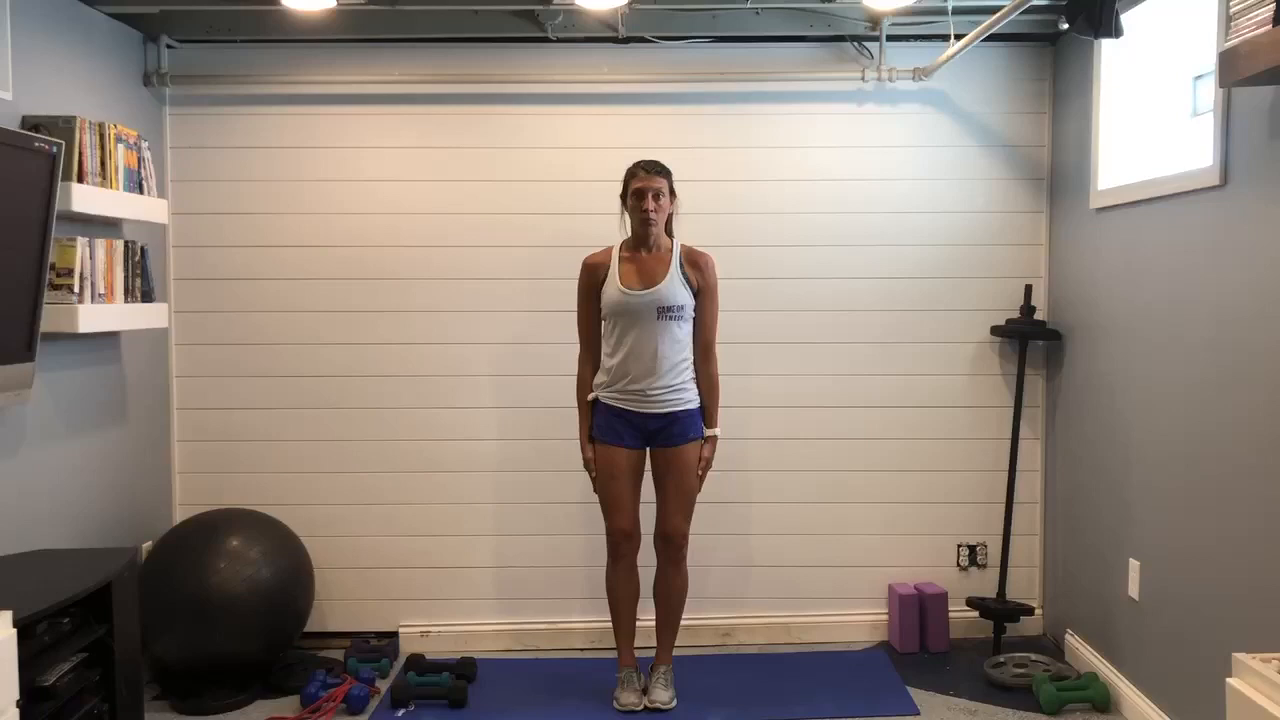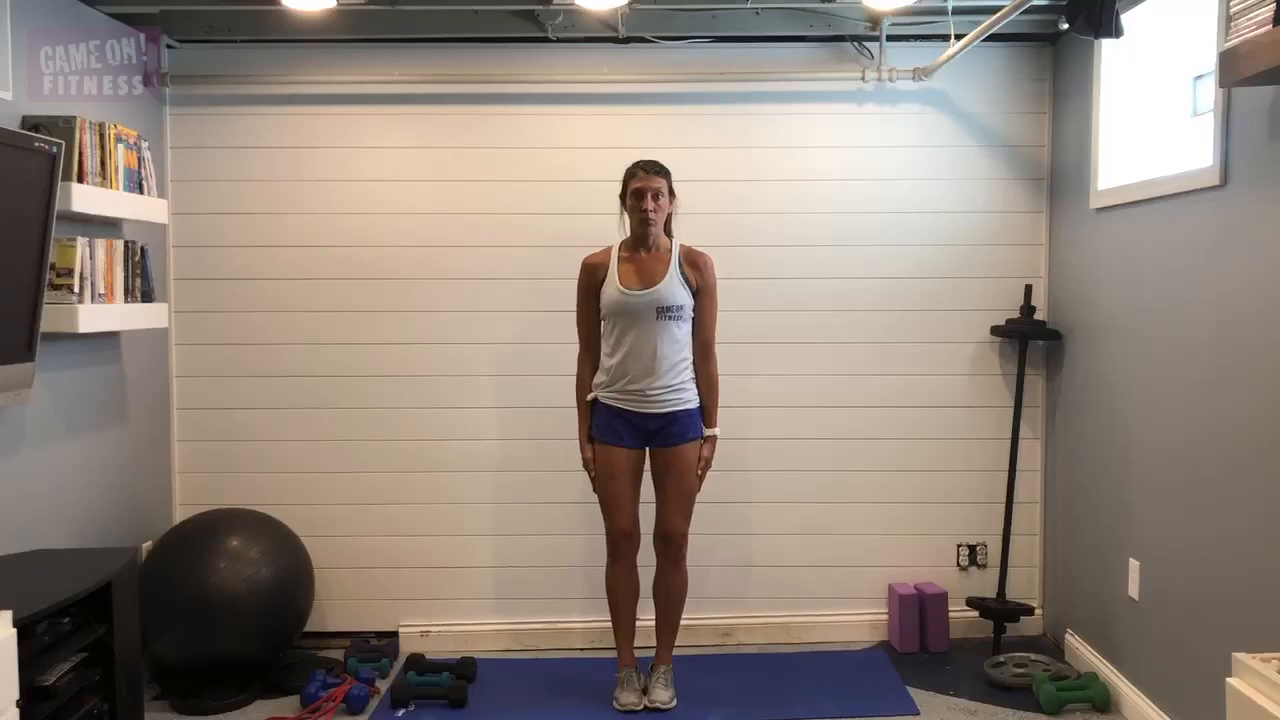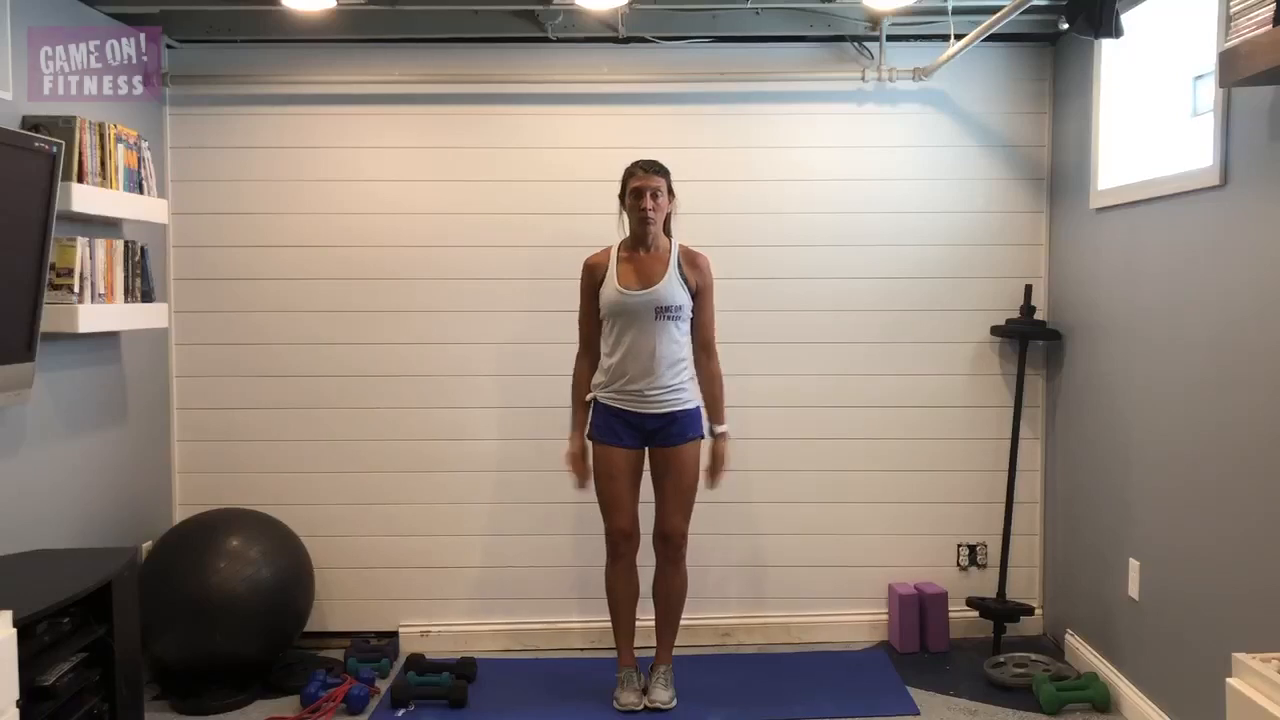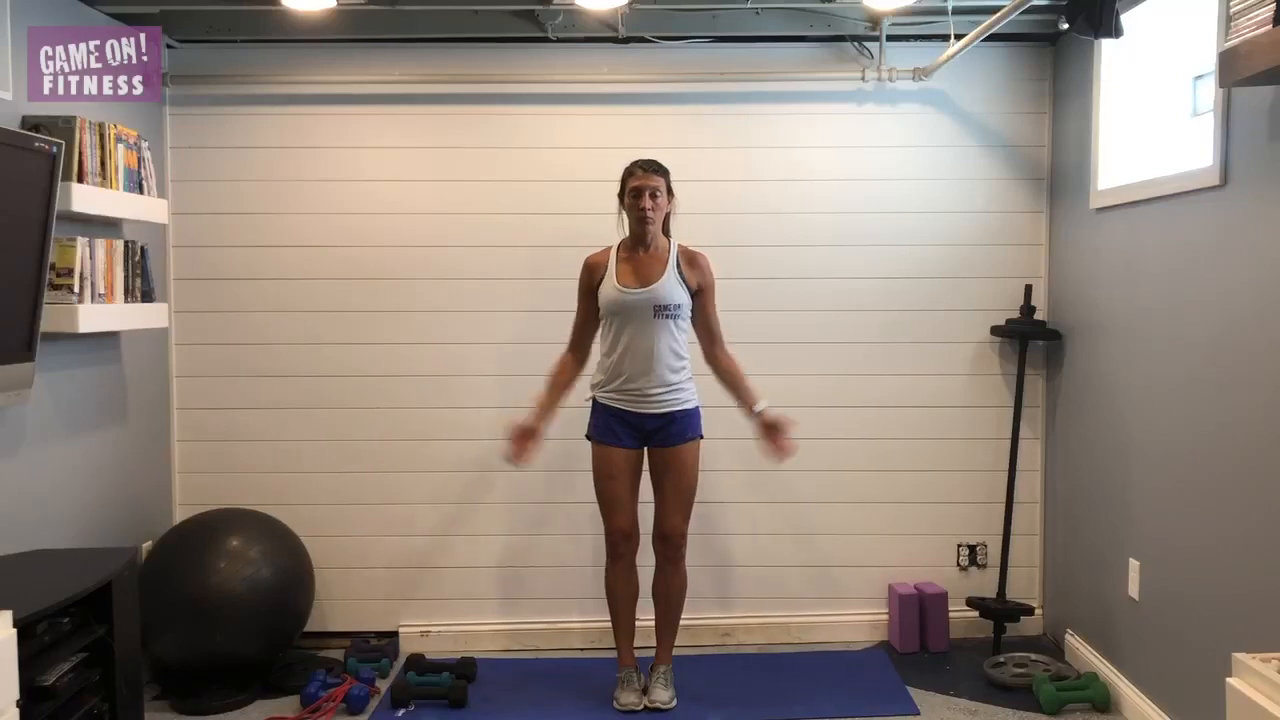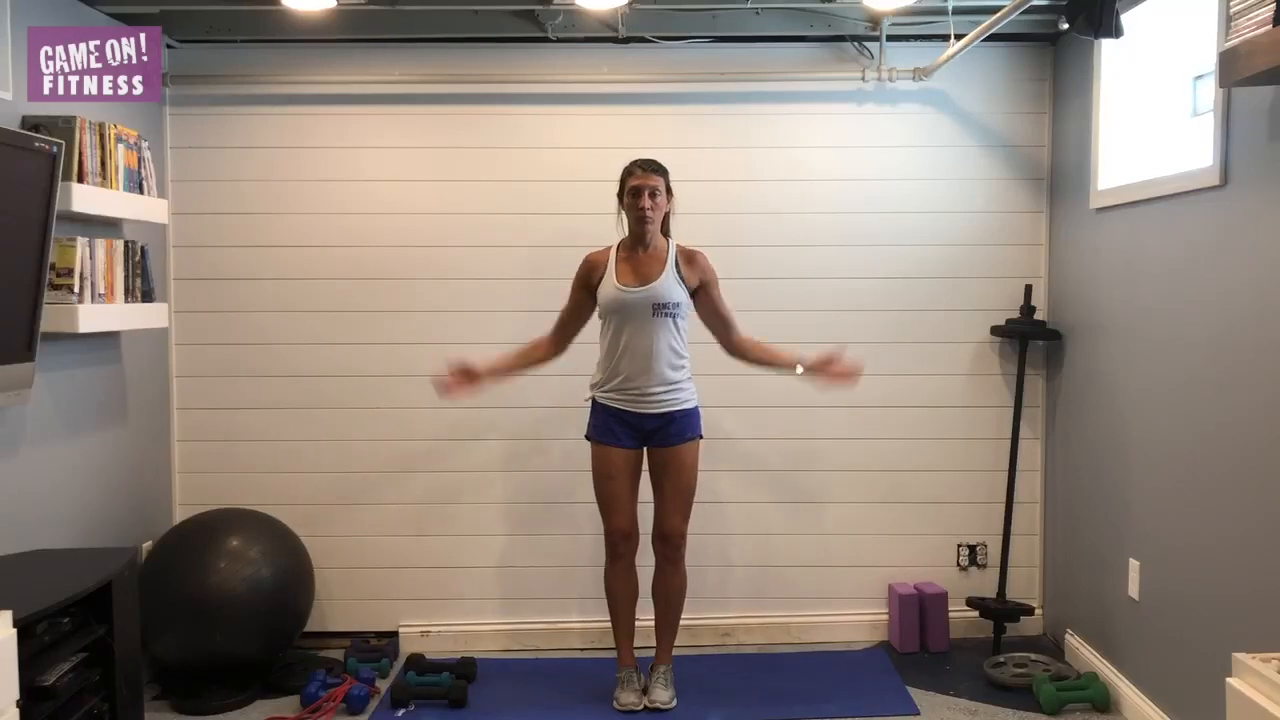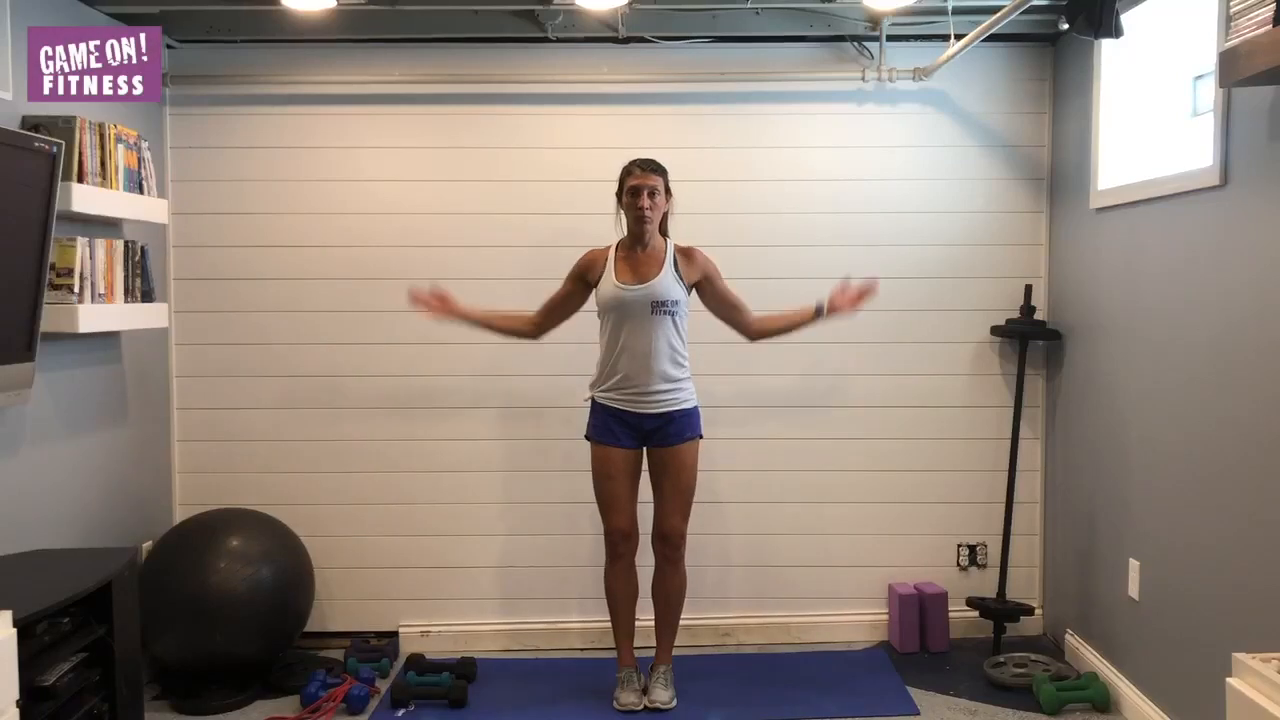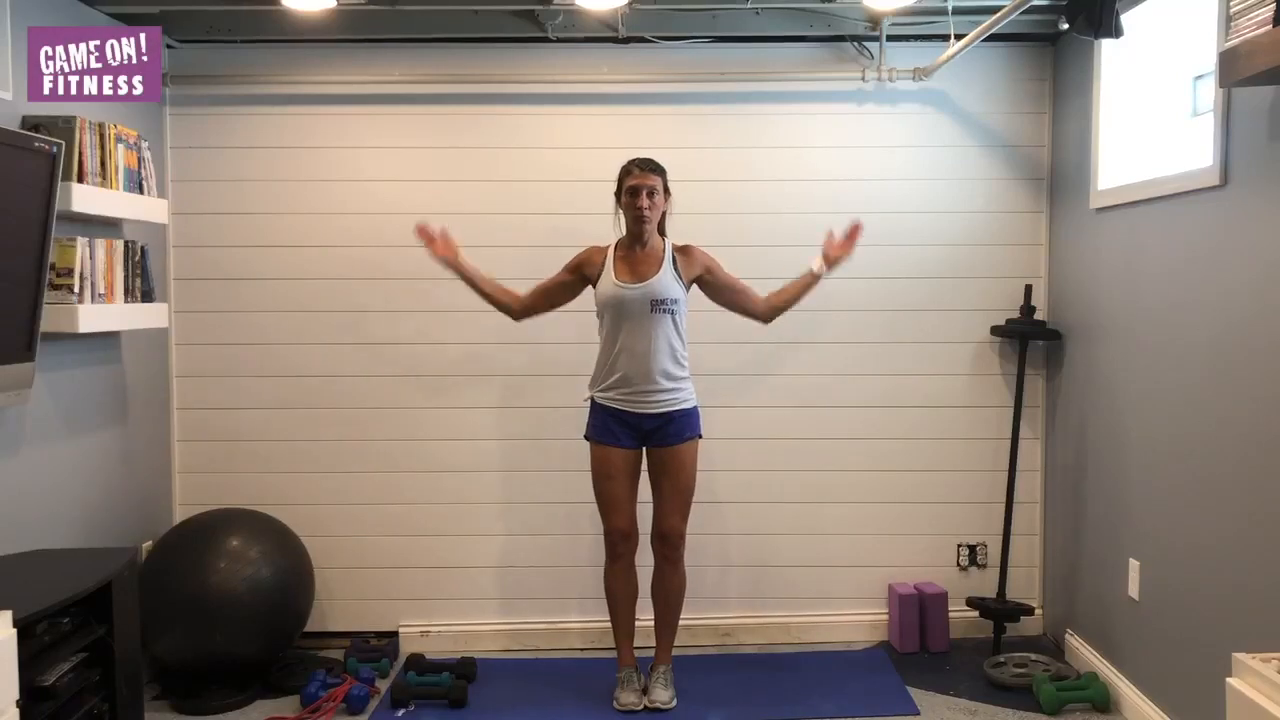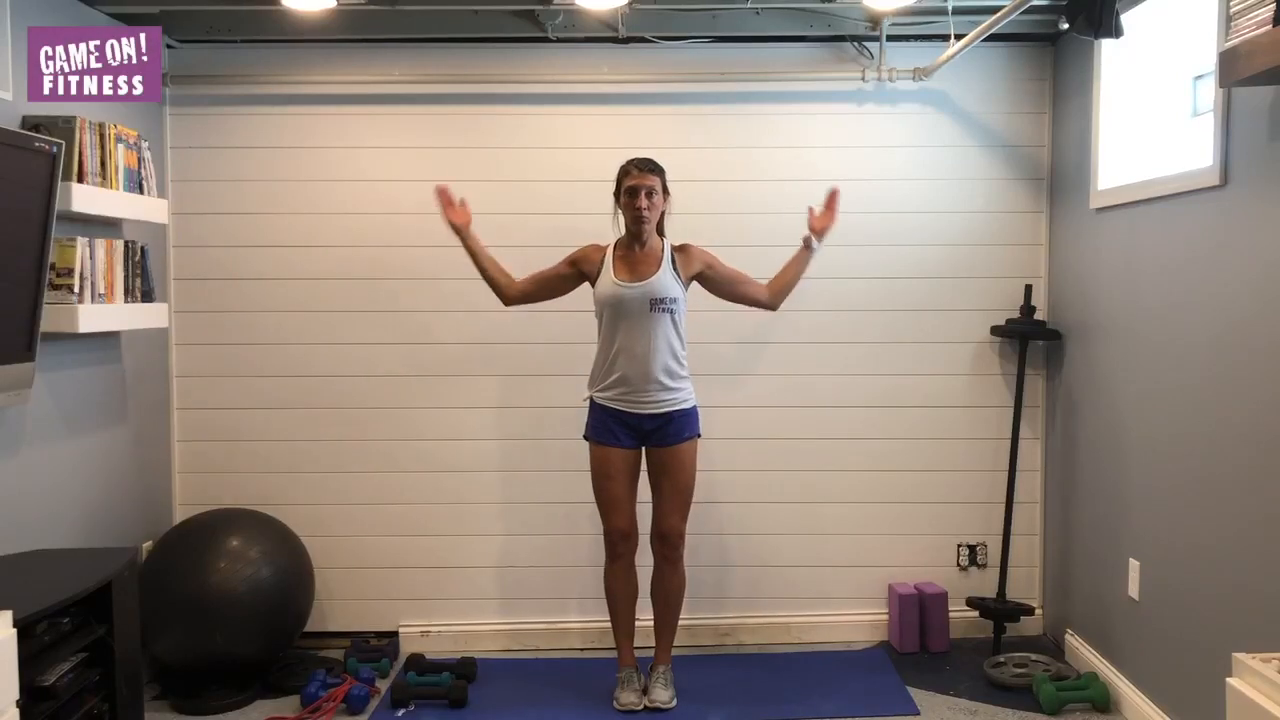
dt=0.1s
person 1, frame 1
left shoulder: (697, 264)
right shoulder: (598, 267)
left elbow: (705, 354)
right elbow: (589, 355)
left wrist: (711, 430)
right wrist: (584, 431)
left hip: (678, 416)
right hip: (616, 416)
left knee: (672, 542)
right knee: (622, 541)
left ankle: (663, 667)
right ankle: (627, 668)
person 1, frame 2
left shoulder: (696, 264)
right shoulder: (597, 266)
left elbow: (705, 354)
right elbow: (588, 355)
left wrist: (711, 429)
right wrist: (584, 431)
left hip: (677, 416)
right hip: (616, 416)
left knee: (672, 541)
right knee: (622, 541)
left ankle: (663, 666)
right ankle: (627, 667)
person 1, frame 3
left shoulder: (693, 265)
right shoulder: (598, 266)
left elbow: (706, 356)
right elbow: (587, 355)
left wrist: (720, 430)
right wrist: (577, 432)
left hip: (676, 415)
right hip: (615, 416)
left knee: (671, 542)
right knee: (621, 540)
left ankle: (663, 667)
right ankle: (626, 668)
person 1, frame 4
left shoulder: (693, 265)
right shoulder: (597, 265)
left elbow: (715, 350)
right elbow: (577, 351)
left wrist: (757, 411)
right wrist: (539, 417)
left hip: (675, 415)
right hip: (614, 416)
left knee: (671, 542)
right knee: (620, 541)
left ankle: (663, 666)
right ankle: (626, 667)
person 1, frame 5
left shoulder: (692, 264)
right shoulder: (597, 265)
left elbow: (732, 339)
right elbow: (556, 340)
left wrist: (802, 364)
right wrist: (489, 370)
left hip: (675, 414)
right hip: (613, 414)
left knee: (670, 541)
right knee: (620, 540)
left ankle: (663, 667)
right ankle: (627, 668)
person 1, frame 6
left shoulder: (691, 262)
right shoulder: (595, 263)
left elbow: (750, 325)
right elbow: (537, 324)
left wrist: (821, 310)
right wrist: (463, 313)
left hip: (675, 414)
right hip: (613, 414)
left knee: (670, 541)
right knee: (620, 540)
left ankle: (663, 666)
right ankle: (626, 667)
person 1, frame 7
left shoulder: (688, 260)
right shoulder: (594, 261)
left elbow: (764, 309)
right elbow: (519, 306)
left wrist: (820, 267)
right wrist: (460, 265)
left hip: (674, 414)
right hip: (612, 415)
left knee: (669, 541)
right knee: (619, 540)
left ankle: (662, 667)
right ankle: (626, 668)
person 1, frame 8
left shoulder: (688, 258)
right shoulder: (592, 259)
left elbow: (768, 297)
right elbow: (514, 293)
left wrist: (810, 241)
right wrist: (467, 235)
left hip: (673, 414)
right hip: (612, 414)
left knee: (669, 541)
right knee: (619, 540)
left ankle: (662, 666)
right ankle: (626, 667)
